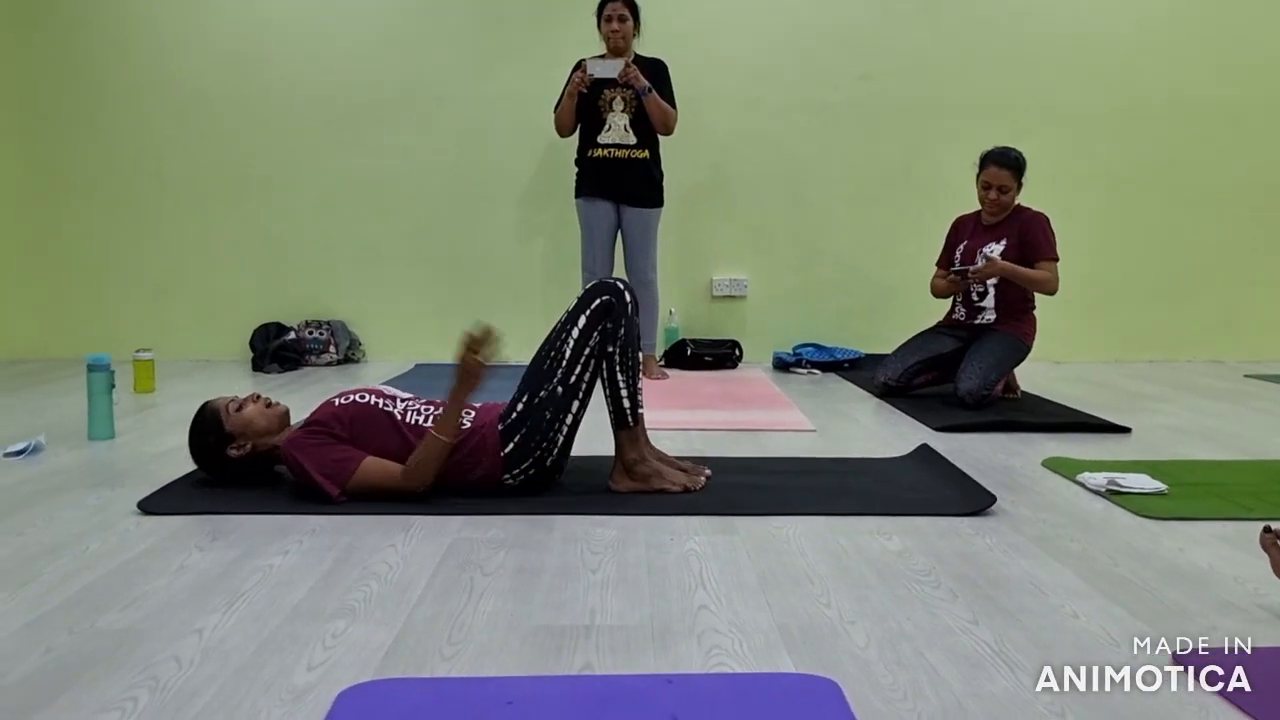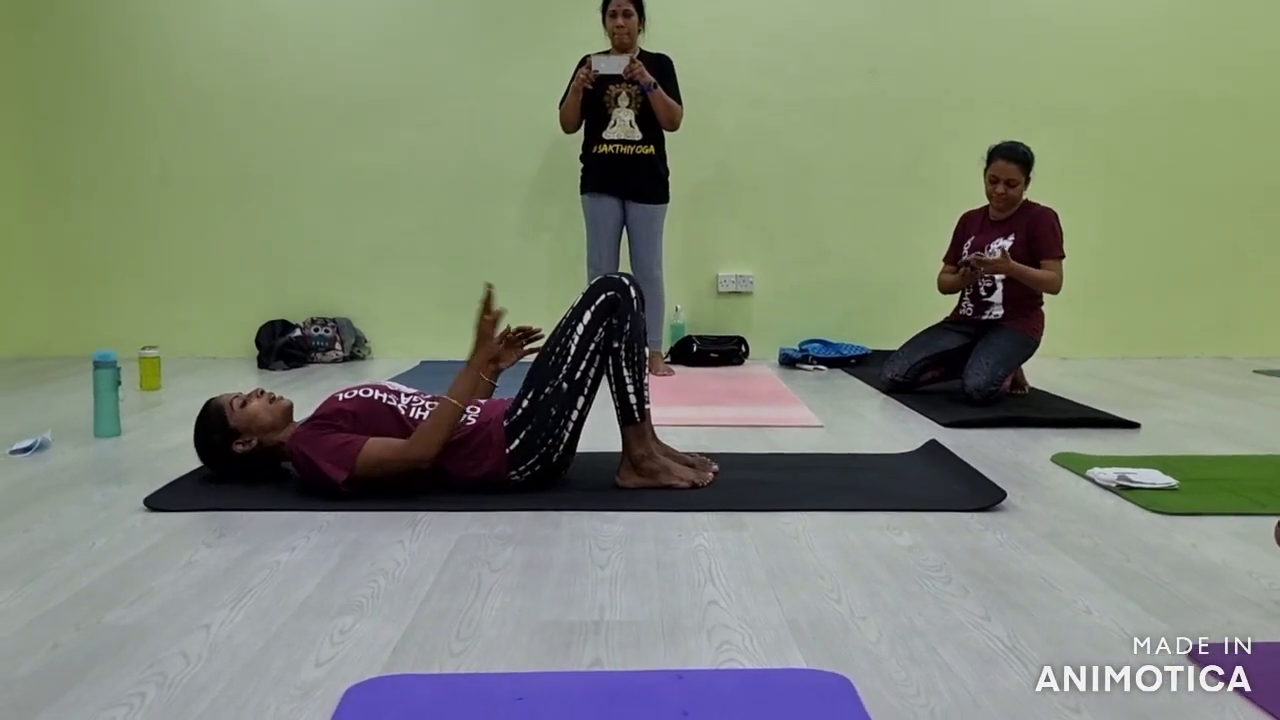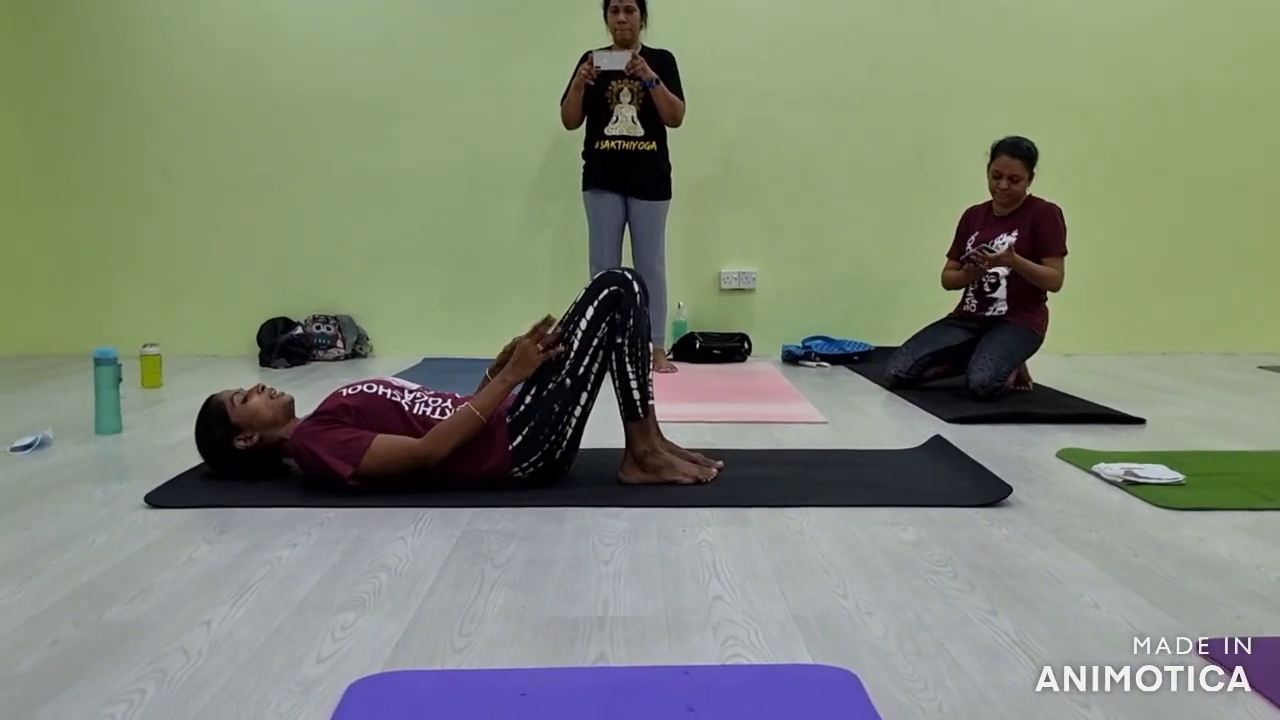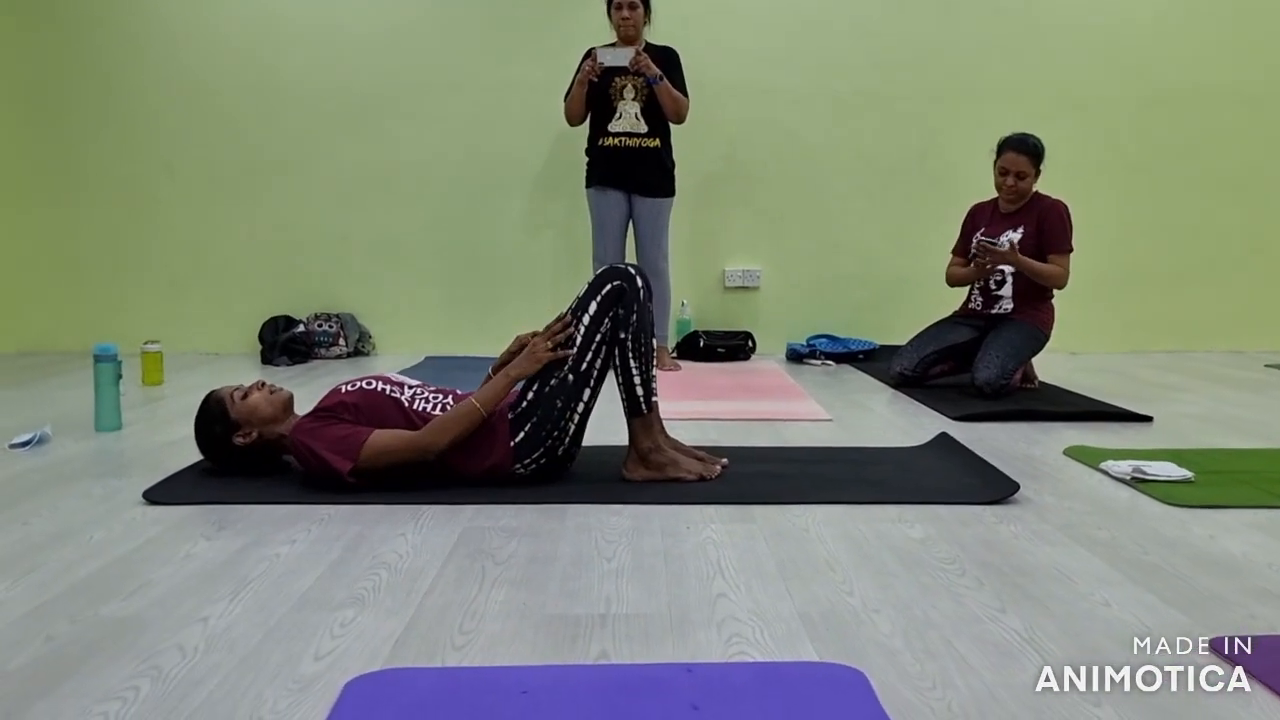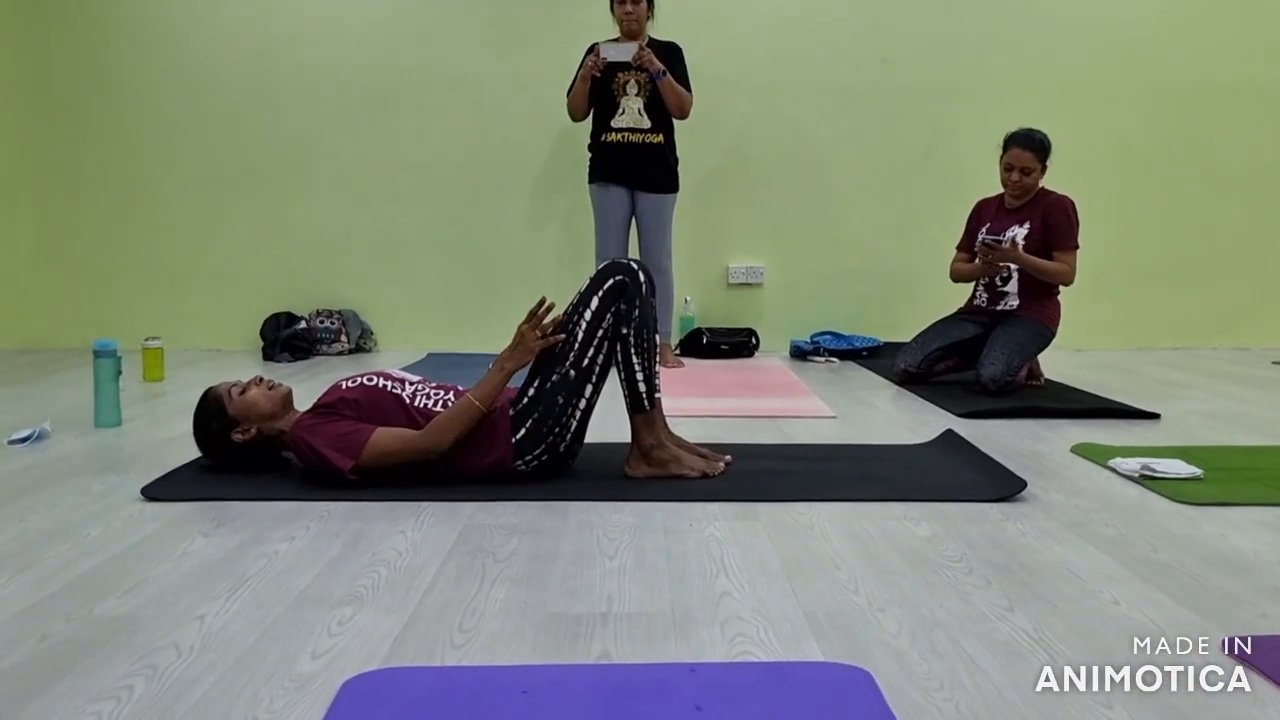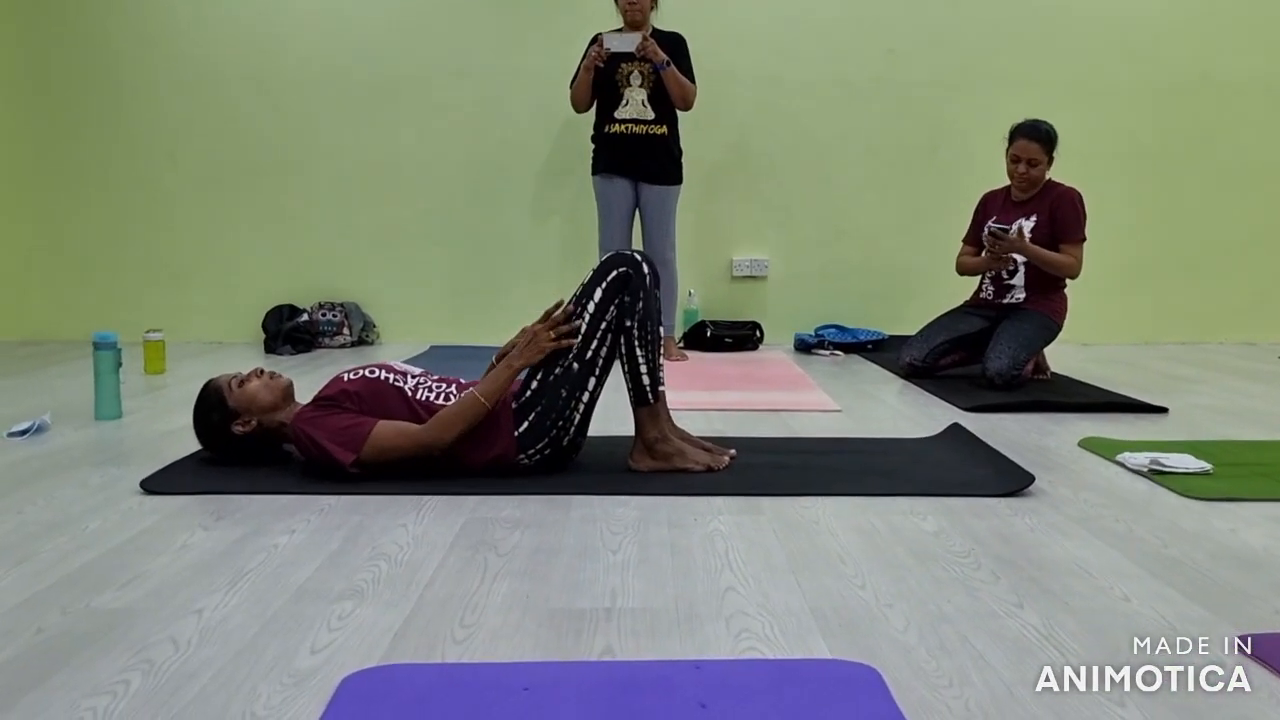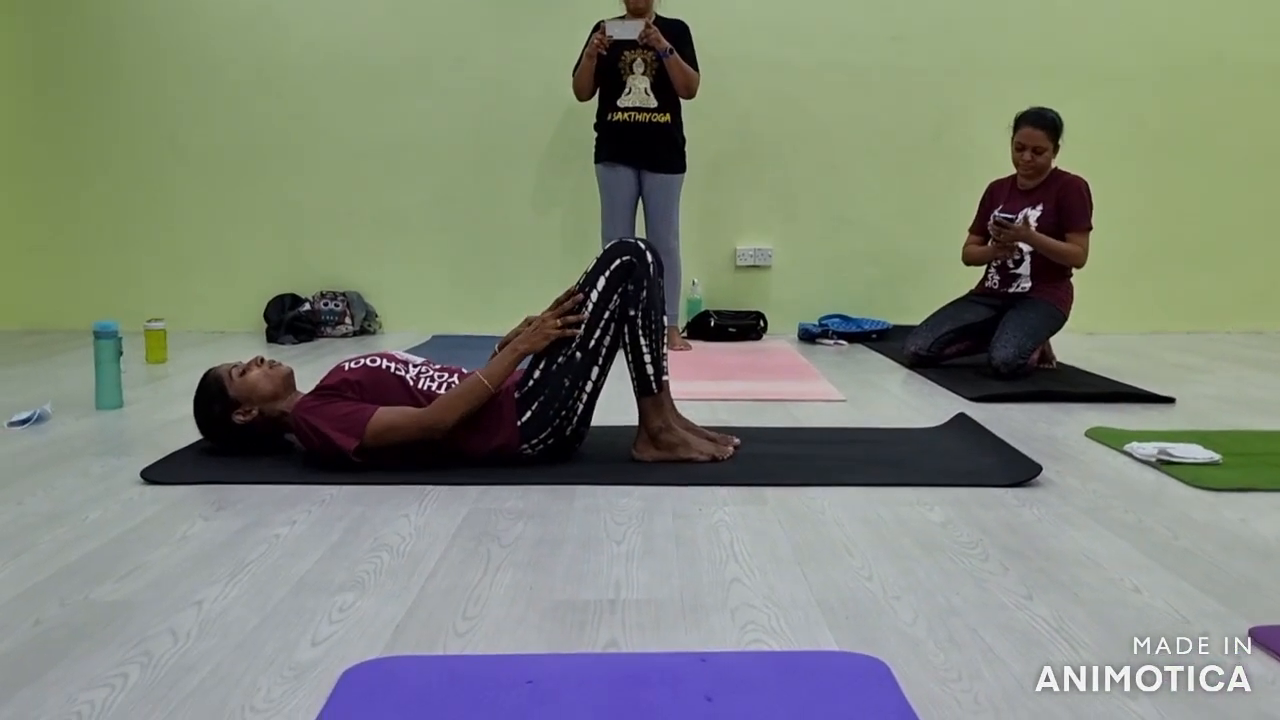
dt=0.3s
person 1, frame 1
left shoulder: (317, 433)
right shoulder: (305, 452)
right elbow: (414, 479)
left wrist: (497, 399)
right wrist: (463, 386)
left hip: (503, 433)
right hip: (516, 455)
left knee: (611, 295)
right knee: (606, 303)
left ankle: (637, 451)
right ankle: (633, 466)
person 1, frame 2
left shoulder: (320, 431)
right shoulder: (311, 448)
right elbow: (421, 452)
left wrist: (492, 368)
right wrist: (475, 361)
left hip: (507, 426)
right hip: (520, 450)
left knee: (616, 289)
right knee: (610, 299)
left ankle: (645, 445)
right ankle: (639, 462)
person 1, frame 3
left shoulder: (324, 424)
right shoulder: (315, 444)
right elbow: (430, 451)
left wrist: (499, 368)
right wrist: (511, 376)
left hip: (514, 426)
right hip: (523, 447)
left knee: (620, 286)
right knee: (614, 295)
left ankle: (649, 441)
right ankle: (643, 457)
person 1, frame 4
left shoulder: (322, 423)
right shoulder: (314, 439)
right elbow: (428, 443)
left wrist: (503, 365)
right wrist: (516, 372)
left hip: (513, 421)
right hip: (525, 443)
left knee: (624, 281)
right knee: (617, 290)
left ankle: (653, 438)
right ankle: (647, 454)
person 1, frame 5
left shoulder: (323, 416)
right shoulder: (314, 437)
right elbow: (430, 443)
left wrist: (509, 357)
right wrist: (510, 364)
left hip: (516, 416)
right hip: (525, 440)
left knee: (625, 276)
right knee: (619, 285)
left ankle: (655, 436)
right ankle: (651, 451)
person 1, frame 6
left shoulder: (324, 410)
right shoulder: (315, 429)
right elbow: (433, 437)
left wrist: (510, 352)
right wrist: (516, 363)
left hip: (517, 410)
right hip: (529, 433)
left knee: (631, 268)
right knee: (623, 276)
left ankle: (659, 428)
right ankle: (653, 443)
person 1, frame 7
left shoulder: (326, 399)
right shoulder: (317, 418)
right elbow: (434, 421)
left wrist: (518, 339)
right wrist: (521, 347)
left hip: (522, 401)
right hip: (531, 423)
left knee: (633, 257)
right knee: (627, 264)
left ankle: (663, 417)
right ankle: (658, 434)
person 2, frame 1
left shoulder: (654, 68)
right shoulder: (584, 68)
left elbow: (668, 126)
right elbow: (563, 129)
left wrist: (642, 86)
right wrist: (572, 92)
left hip: (642, 188)
right hip: (595, 188)
left knee: (643, 274)
right knee: (595, 274)
left ankle: (649, 356)
person 2, frame 2
left shoulder: (659, 64)
right shoulder: (590, 64)
left elbow: (673, 122)
right elbow: (568, 125)
left wrist: (648, 82)
right wrist: (577, 87)
left hip: (647, 184)
right hip: (600, 184)
left knee: (649, 269)
right knee: (601, 269)
left ankle: (654, 351)
person 2, frame 3
left shoulder: (661, 60)
right shoulder: (591, 60)
left elbow: (676, 118)
right elbow: (570, 121)
left wrist: (650, 78)
right wrist: (579, 84)
left hip: (650, 180)
right hip: (602, 180)
left knee: (651, 266)
right knee: (603, 266)
left ankle: (657, 348)
person 2, frame 4
left shoulder: (665, 56)
right shoulder: (594, 56)
left elbow: (679, 114)
right elbow: (573, 118)
left wrist: (654, 74)
right wrist: (583, 80)
left hip: (653, 178)
right hip: (605, 177)
left knee: (655, 263)
right knee: (607, 263)
left ankle: (660, 346)
person 2, frame 5
left shoulder: (668, 52)
right shoulder: (597, 52)
left elbow: (683, 110)
right elbow: (576, 114)
left wrist: (657, 69)
right wrist: (585, 76)
left hip: (657, 174)
right hip: (608, 173)
left knee: (658, 260)
right knee: (609, 260)
left ankle: (664, 344)
person 2, frame 6
left shoulder: (672, 42)
right shoulder: (601, 43)
left elbow: (687, 101)
right elbow: (579, 104)
left wrist: (660, 59)
right wrist: (588, 66)
left hip: (661, 165)
right hip: (611, 164)
left knee: (662, 252)
right knee: (613, 252)
left ankle: (667, 336)
person 2, frame 7
left shoulder: (675, 30)
right shoulder: (604, 30)
left elbow: (690, 89)
right elbow: (582, 93)
left wrist: (663, 48)
right wrist: (591, 55)
left hip: (664, 153)
right hip: (614, 153)
left knee: (665, 242)
right knee: (616, 241)
left ankle: (671, 326)
person 3, frame 1
left shoulder: (1032, 223)
right shoulder: (962, 225)
left elbow: (1050, 284)
right elbow: (936, 285)
left wrist: (1004, 269)
right wrist: (952, 285)
left hip: (1007, 329)
right hip: (958, 326)
left knee: (970, 390)
right knee: (886, 379)
left ankle: (998, 376)
right ankle: (968, 365)
person 3, frame 2
left shoulder: (1040, 219)
right shoulder: (969, 220)
left elbow: (1054, 283)
right elbow: (943, 282)
left wrist: (1010, 268)
right wrist: (962, 279)
left hip: (1015, 325)
right hip: (965, 322)
left knee: (978, 387)
right knee: (893, 375)
left ankle: (1005, 372)
right ankle: (976, 361)
person 3, frame 3
left shoulder: (1044, 214)
right shoulder: (973, 216)
left elbow: (1055, 281)
right elbow: (947, 278)
left wrist: (1013, 262)
right wrist: (967, 275)
left hip: (1018, 321)
right hip: (969, 318)
left knee: (982, 383)
right knee: (897, 371)
left ankle: (1010, 367)
right ankle: (979, 358)
person 3, frame 4
left shoulder: (1051, 211)
right shoulder: (978, 213)
left elbow: (1060, 278)
right elbow: (951, 275)
left wrist: (1015, 261)
right wrist: (975, 271)
left hip: (1024, 319)
right hip: (974, 315)
left knee: (988, 380)
right knee: (902, 369)
left ankle: (1017, 367)
right ankle: (985, 355)
person 3, frame 5
left shoulder: (1057, 207)
right shoulder: (984, 208)
left elbow: (1067, 274)
right elbow: (956, 270)
left wrist: (1017, 258)
right wrist: (982, 268)
left hip: (1030, 315)
right hip: (979, 312)
left knee: (993, 377)
right knee: (906, 366)
left ankle: (1021, 362)
right ankle: (990, 352)
person 3, frame 6
left shoulder: (1064, 199)
right shoulder: (991, 201)
left elbow: (1073, 267)
right elbow: (962, 263)
left wrist: (1023, 248)
right wrist: (989, 261)
left hip: (1036, 309)
right hip: (985, 305)
left knee: (999, 371)
right knee: (911, 360)
left ankle: (1027, 357)
right ankle: (998, 346)
person 3, frame 7
left shoulder: (1071, 188)
right shoulder: (997, 190)
left elbow: (1078, 257)
right elbow: (968, 253)
left wrist: (1029, 237)
right wrist: (994, 250)
left hip: (1042, 298)
right hip: (991, 294)
left knee: (1005, 360)
right knee: (916, 349)
left ankle: (1034, 346)
right ankle: (1002, 335)
